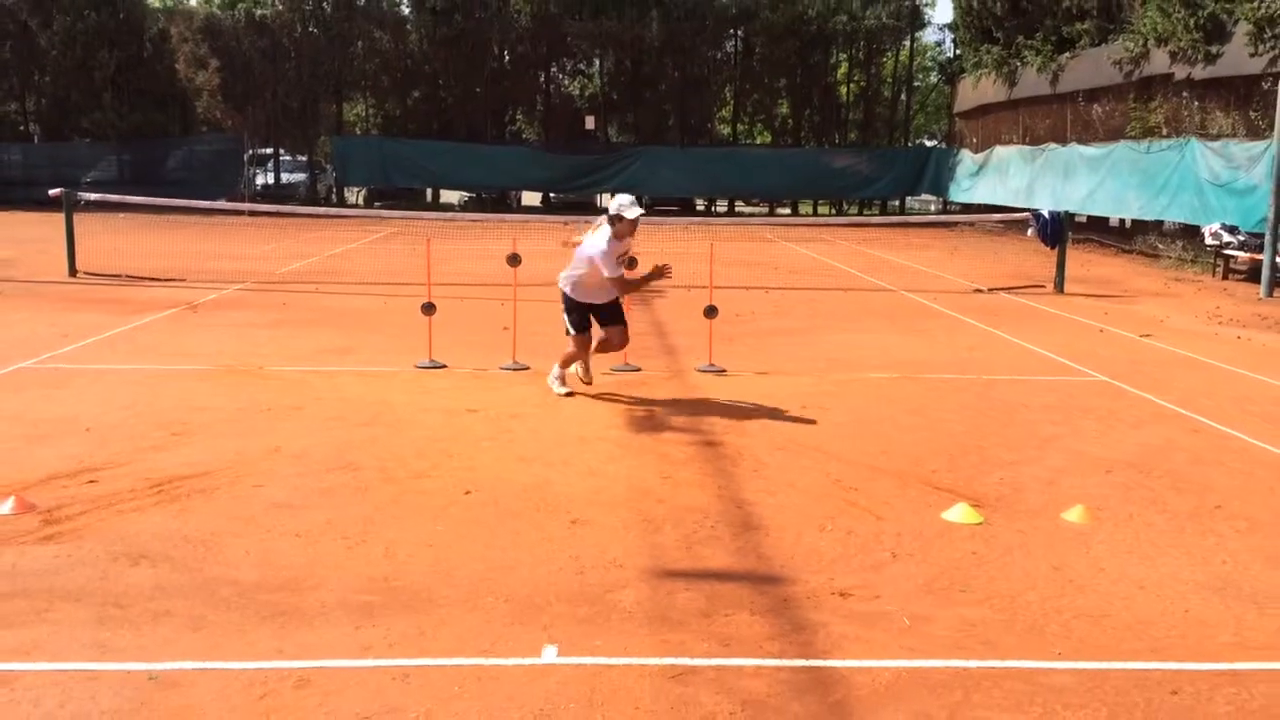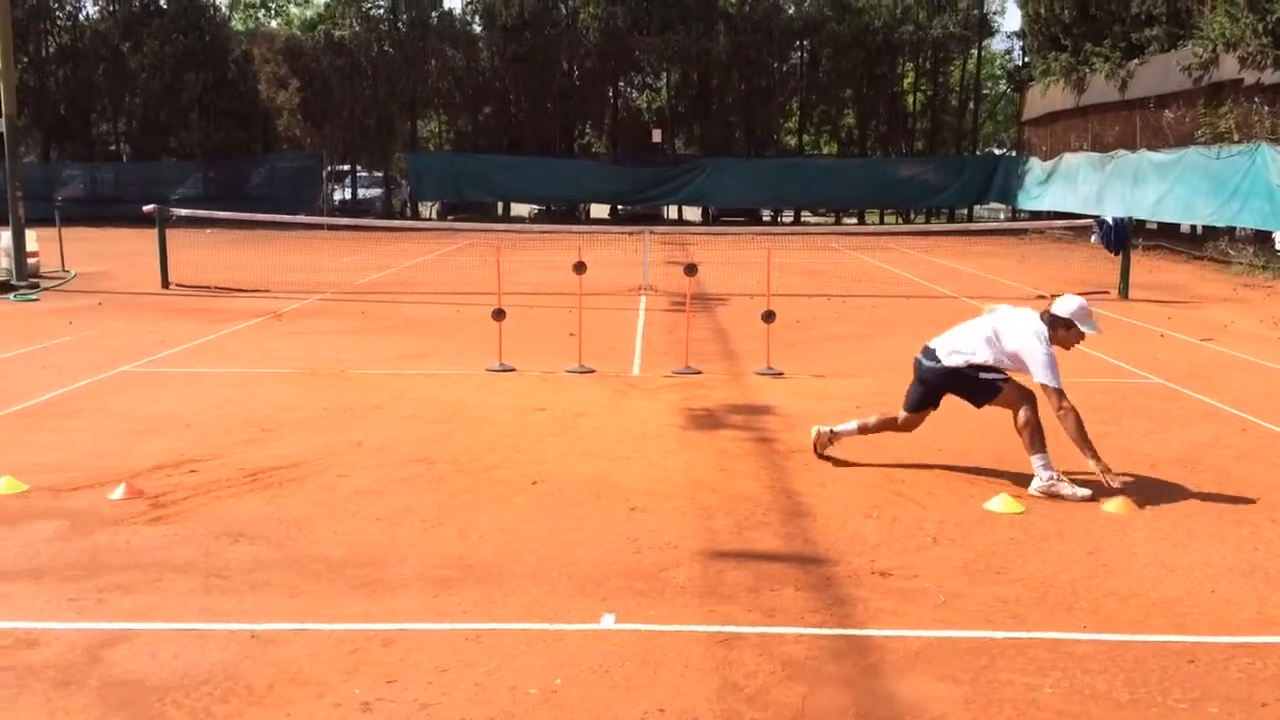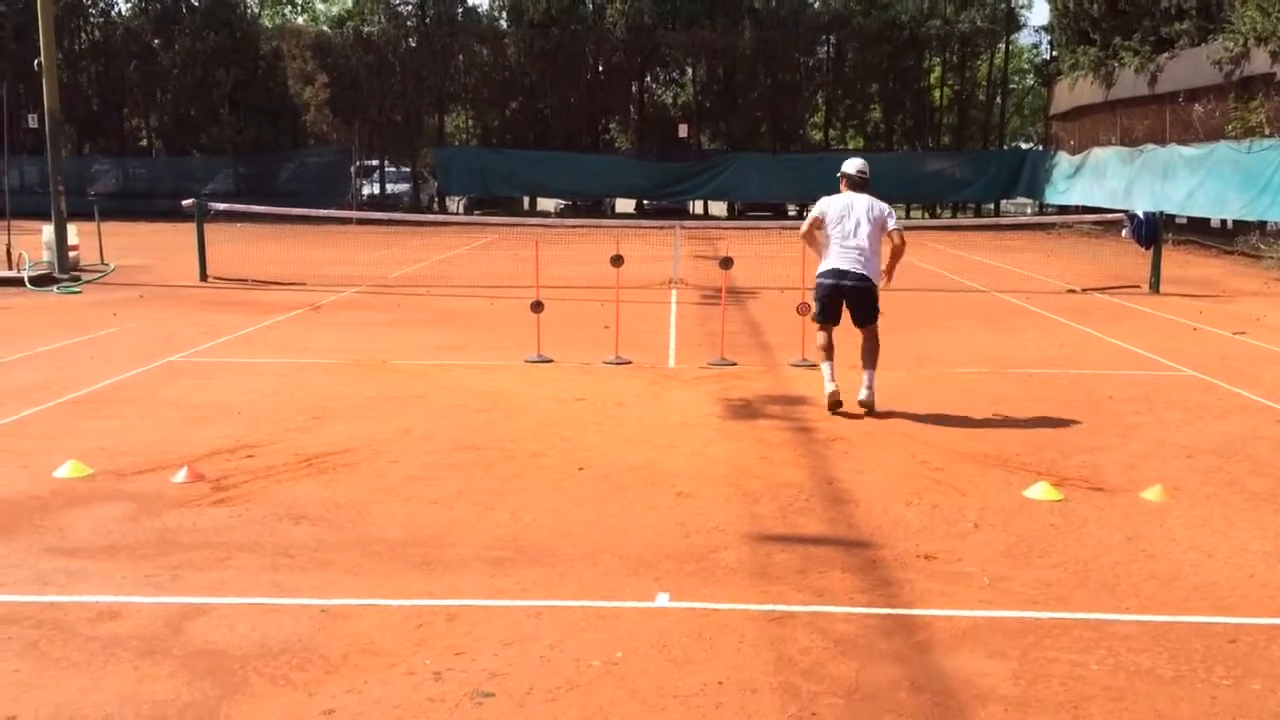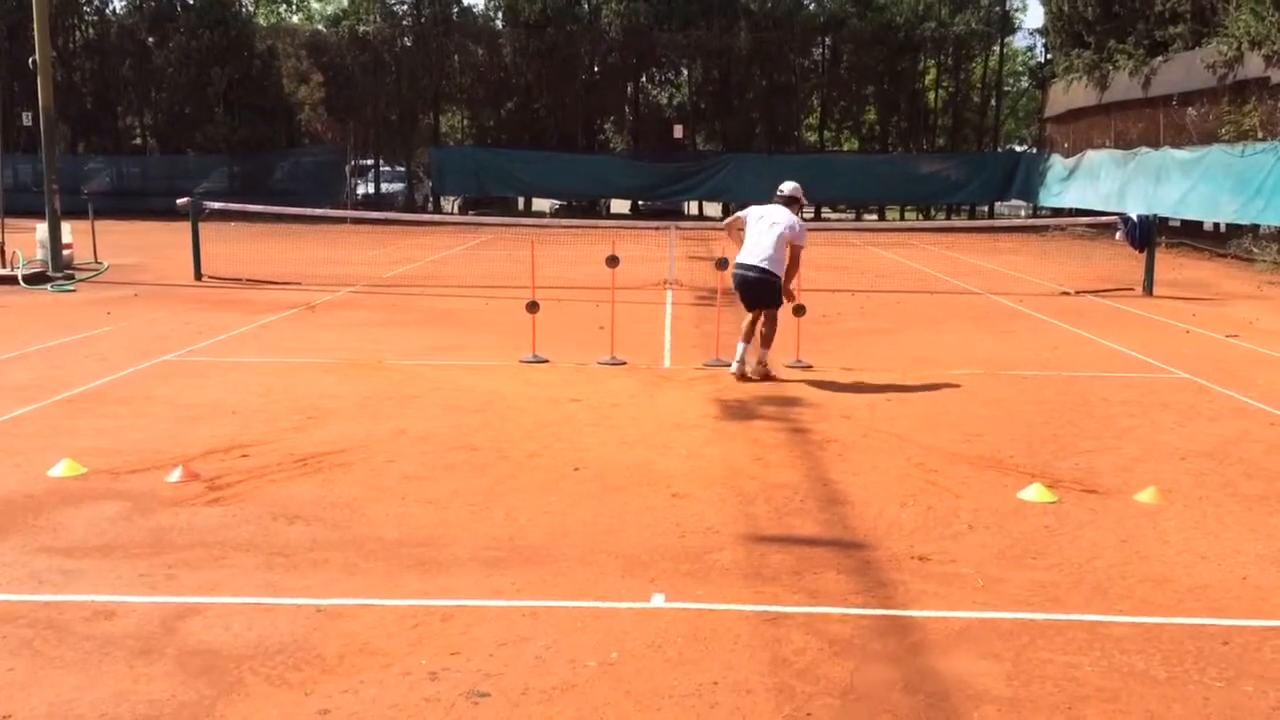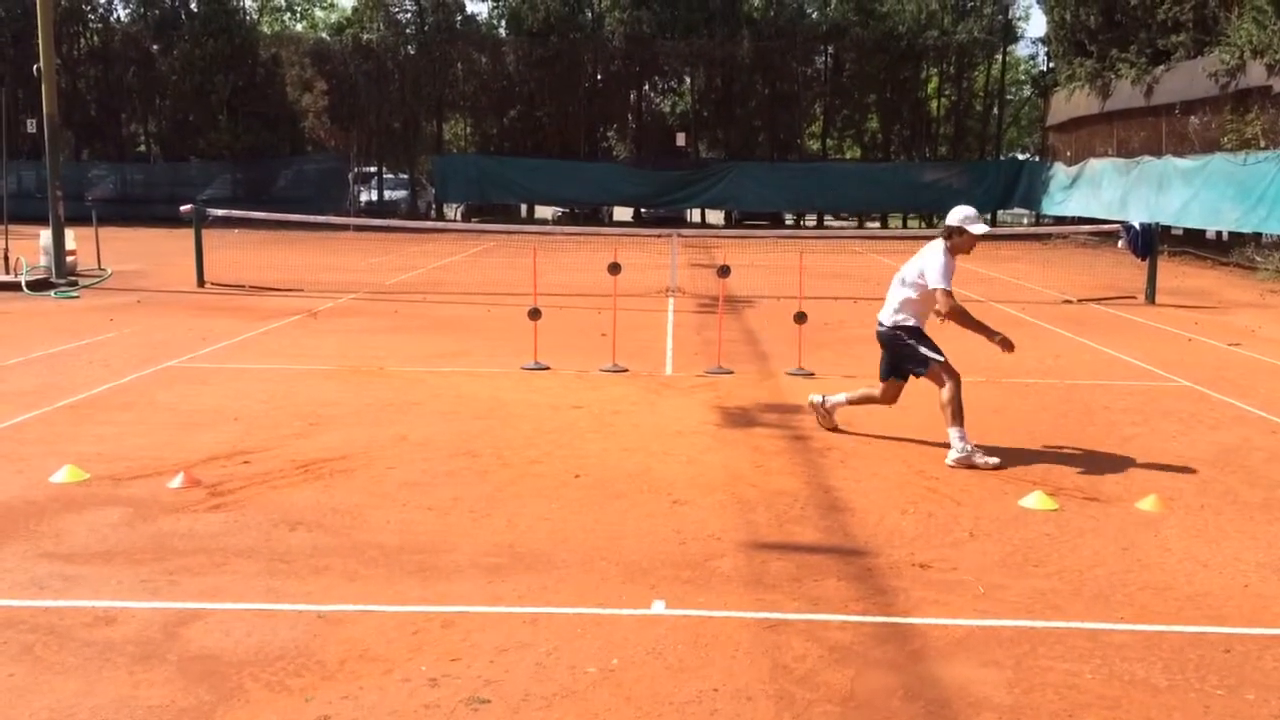
dt=1s
person 1, frame 1
left shoulder: (617, 226)
right shoulder: (602, 248)
left elbow: (601, 221)
right elbow: (625, 289)
left wrist: (583, 241)
right wrist: (651, 277)
left hip: (605, 292)
right hip: (576, 293)
left knee: (619, 341)
right knee: (581, 347)
left ankle: (584, 358)
right ankle: (557, 375)
person 1, frame 2
left shoulder: (1027, 316)
right shoulder: (1039, 346)
left elbow: (989, 314)
right elbow: (1062, 407)
right wrist: (1093, 459)
left hip: (930, 357)
right hip: (948, 364)
left knee: (905, 421)
right knee: (1024, 400)
left ankle: (831, 433)
right ankle: (1045, 478)
person 1, frame 3
left shoulder: (828, 202)
right shoulder: (881, 207)
left elbow: (805, 233)
right elbow: (899, 242)
right wrist: (890, 268)
left hip: (830, 276)
right hip: (865, 278)
left knee: (825, 331)
right knee: (870, 333)
left ankle: (830, 385)
right ankle: (867, 391)
person 1, frame 4
left shoulder: (756, 210)
right shoulder: (797, 223)
left elbow: (728, 224)
right elbow: (794, 260)
right wrist: (786, 286)
left hip: (741, 269)
right hip: (766, 274)
left knee: (755, 313)
right knee: (769, 315)
left ankle: (740, 363)
right ankle: (761, 366)
person 1, frame 5
left shoulder: (937, 248)
right shoulder: (937, 260)
right elbow: (949, 308)
left wrist: (930, 306)
right wrist: (993, 335)
left hip: (894, 327)
right hip: (898, 328)
left knee: (887, 395)
right knee: (951, 378)
left ankle: (826, 403)
right ankle: (961, 449)
